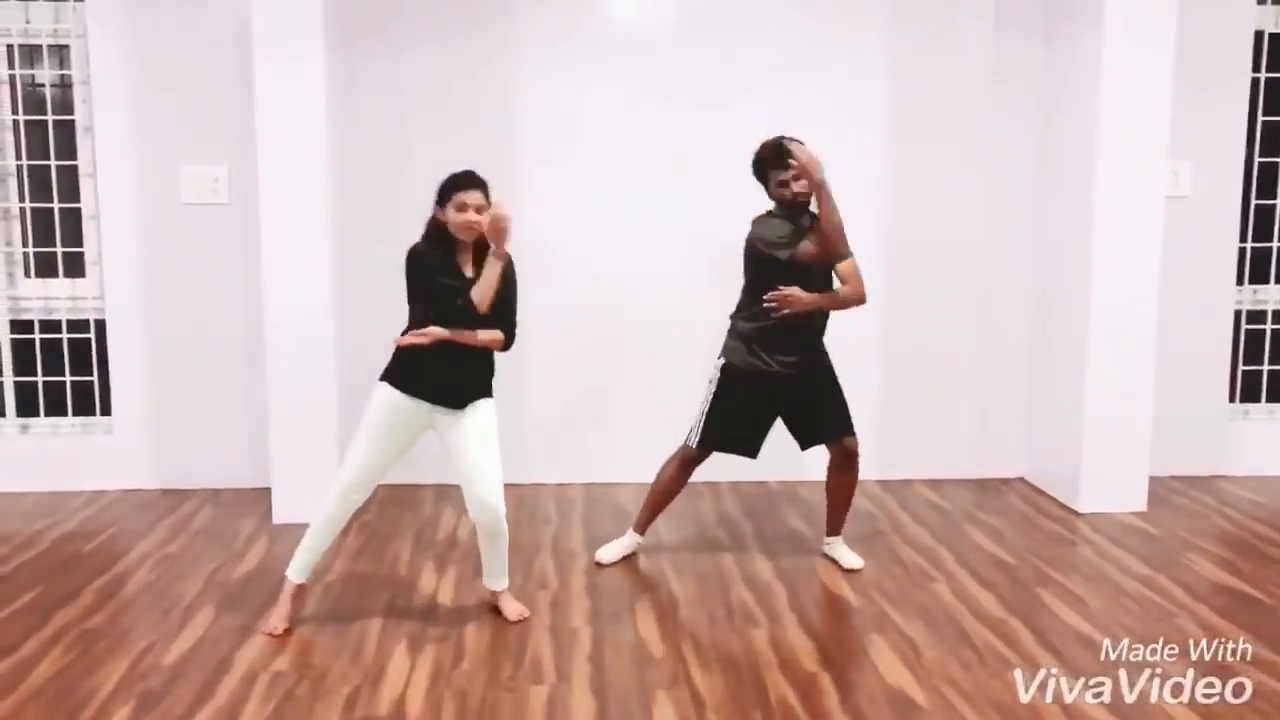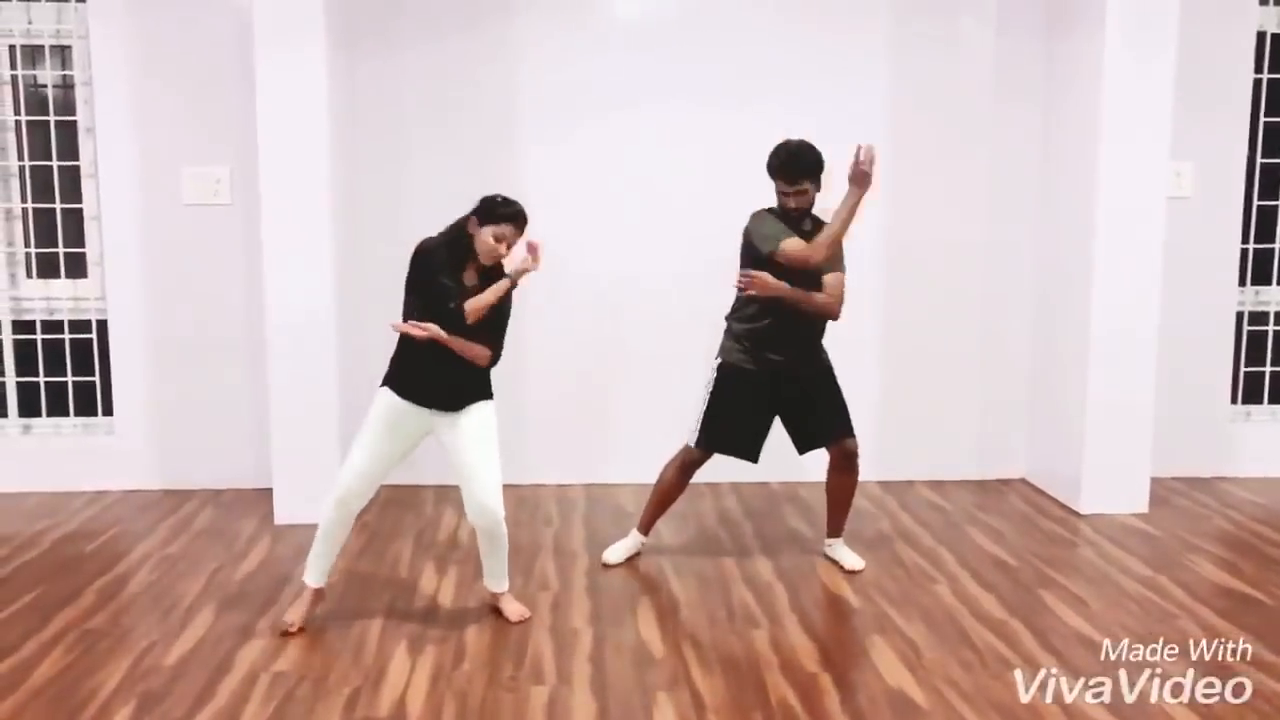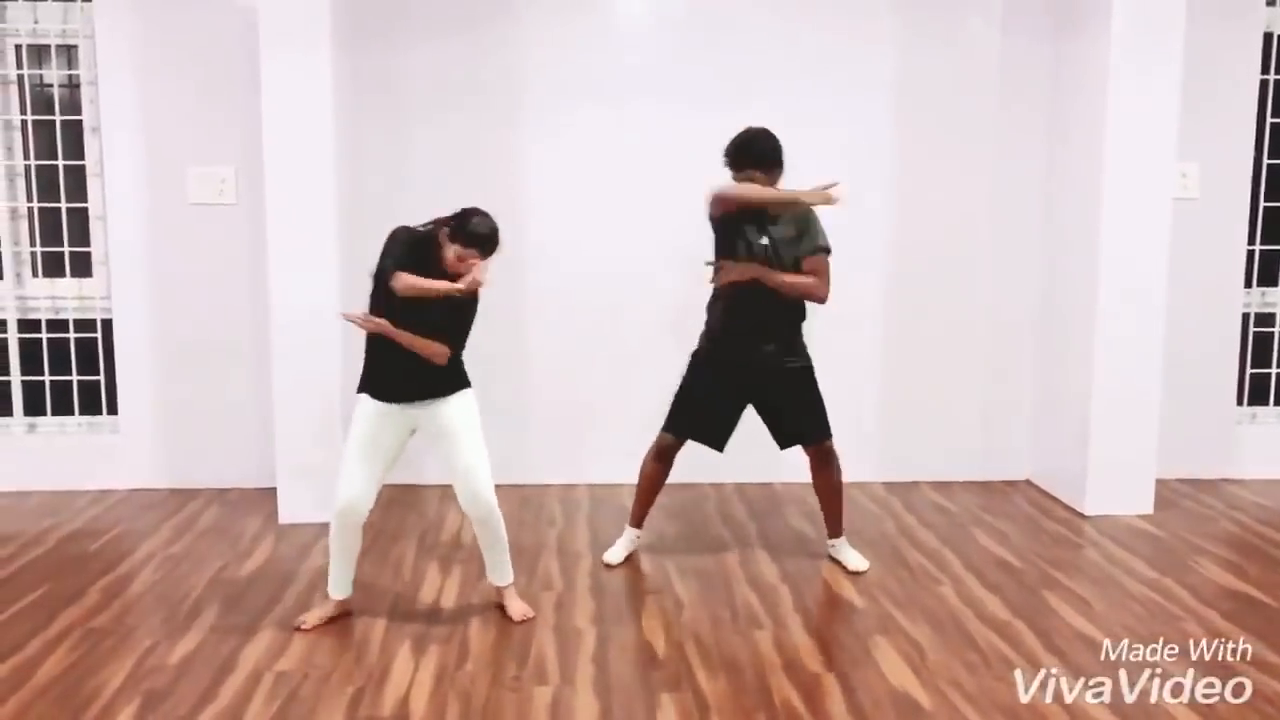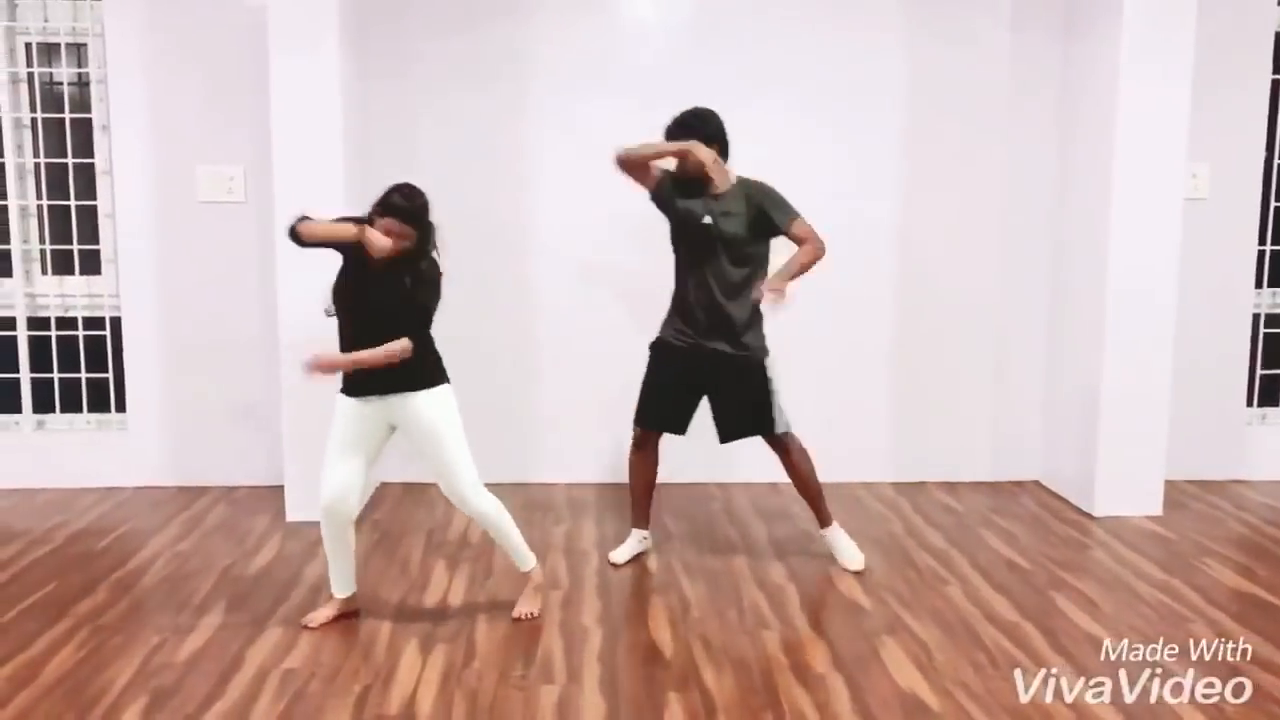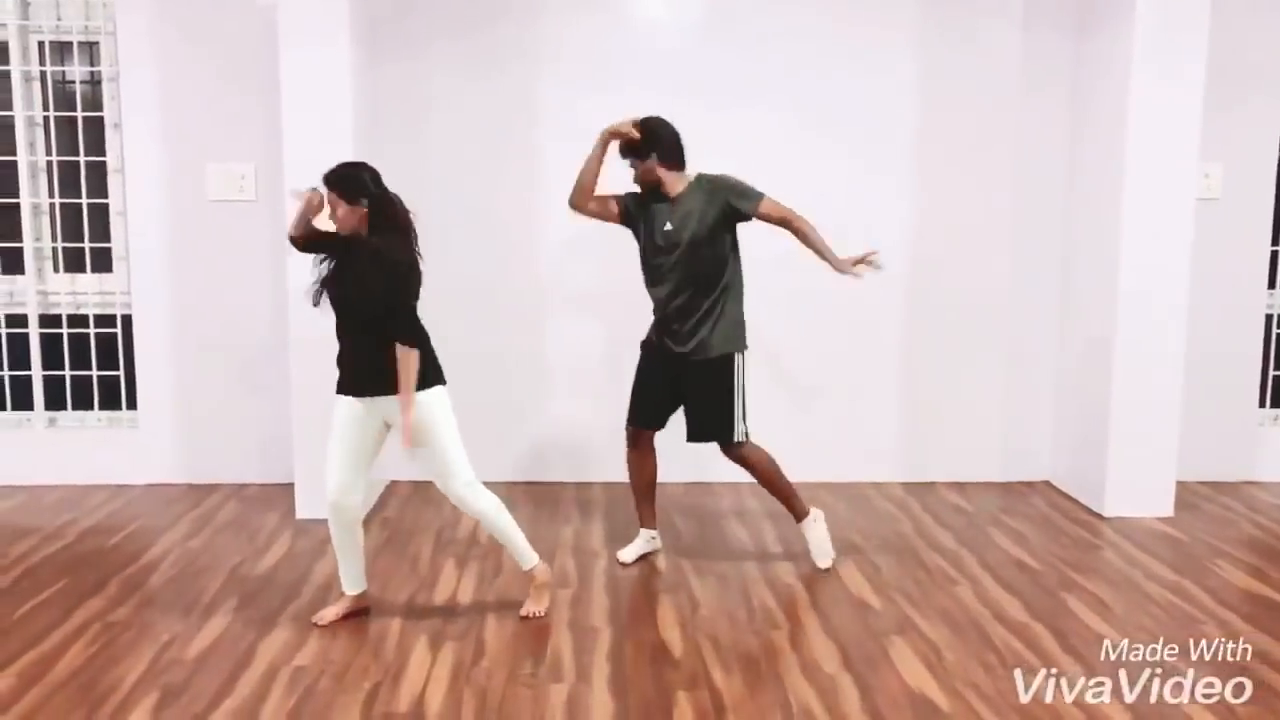
dt=0.2s
person 1, frame 1
left shoulder: (500, 267)
right shoulder: (424, 257)
left elbow: (504, 337)
right elbow: (469, 311)
left wrist: (448, 334)
right wrist: (496, 252)
left hip: (469, 400)
right hip: (406, 391)
left knee: (488, 504)
right knee: (348, 489)
left ankle: (498, 589)
right ankle: (293, 586)
person 1, frame 2
left shoulder: (498, 281)
right shoulder: (432, 254)
left elbow: (487, 355)
right elbow: (461, 314)
left wrist: (441, 335)
right wrist: (507, 280)
left hip: (467, 405)
right hip: (404, 397)
left knee: (486, 506)
right knee: (348, 492)
left ankle: (499, 590)
right ankle: (312, 588)
person 1, frame 3
left shoulder: (465, 290)
right shoulder: (403, 243)
left elbow: (445, 353)
right elbow: (397, 285)
left wrist: (390, 330)
right wrist: (457, 286)
left hip: (445, 397)
right hip: (381, 398)
left knee: (479, 497)
right knee: (348, 503)
left ankle: (504, 586)
right ankle: (337, 599)
person 1, frame 4
left shoulder: (422, 271)
right shoulder: (358, 245)
left elbow: (412, 340)
right elbow: (301, 231)
left wrist: (347, 360)
right wrist: (360, 233)
left hip: (418, 390)
right hip: (359, 393)
left knee: (466, 490)
right knee: (335, 501)
left ankle: (531, 571)
right ankle: (343, 596)
person 1, frame 5
left shoulder: (392, 257)
right shoulder: (350, 247)
left elbow: (406, 334)
right elbow: (299, 238)
left wrist: (407, 403)
right wrist: (310, 207)
left hip: (407, 388)
right hip: (356, 391)
left knee: (461, 486)
right knee: (340, 497)
left ankle: (536, 571)
right ankle: (354, 594)
person 2, frame 1
left shoulder: (825, 225)
right shoulder: (765, 230)
left elbow: (856, 292)
right elbow: (829, 250)
left wrist: (813, 301)
right wrist: (825, 185)
left hip: (807, 361)
right hip: (748, 362)
left knee: (846, 448)
right knee: (693, 452)
left ankle: (833, 539)
right ankle: (635, 534)
person 2, frame 2
left shoulder: (825, 230)
right shoulder: (762, 223)
left elbow: (833, 305)
right elbow: (813, 257)
left wrist: (781, 290)
right wrist: (855, 193)
left hip: (805, 362)
right hip: (745, 362)
left knee: (845, 449)
right knee: (694, 453)
left ankle: (833, 540)
right ankle: (638, 535)
person 2, frame 3
left shoulder: (803, 220)
right shoulder: (726, 209)
left elbow: (820, 290)
right elbow: (729, 195)
left wrist: (753, 272)
right wrist: (801, 196)
left hip: (782, 355)
right hip: (722, 353)
left knee: (821, 447)
right knee: (667, 441)
left ankle: (837, 541)
right ankle: (632, 533)
person 2, frame 4
left shoulder: (756, 197)
right shoulder: (676, 193)
left elbow: (812, 244)
right elbow: (625, 159)
left wrist: (777, 279)
right wrist: (670, 149)
left hip: (739, 346)
right hip: (680, 341)
left knee: (780, 439)
right knee: (646, 433)
left ankle: (830, 529)
right ankle: (640, 533)
person 2, frame 5
left shoulder: (716, 191)
right shoulder: (641, 207)
left elbow: (785, 217)
right elbow: (580, 202)
left wrist: (835, 260)
right wrist: (604, 143)
left hip: (716, 345)
right hip: (664, 342)
left knee: (735, 445)
right knee: (637, 432)
left ankle: (807, 518)
right ankle: (648, 532)
